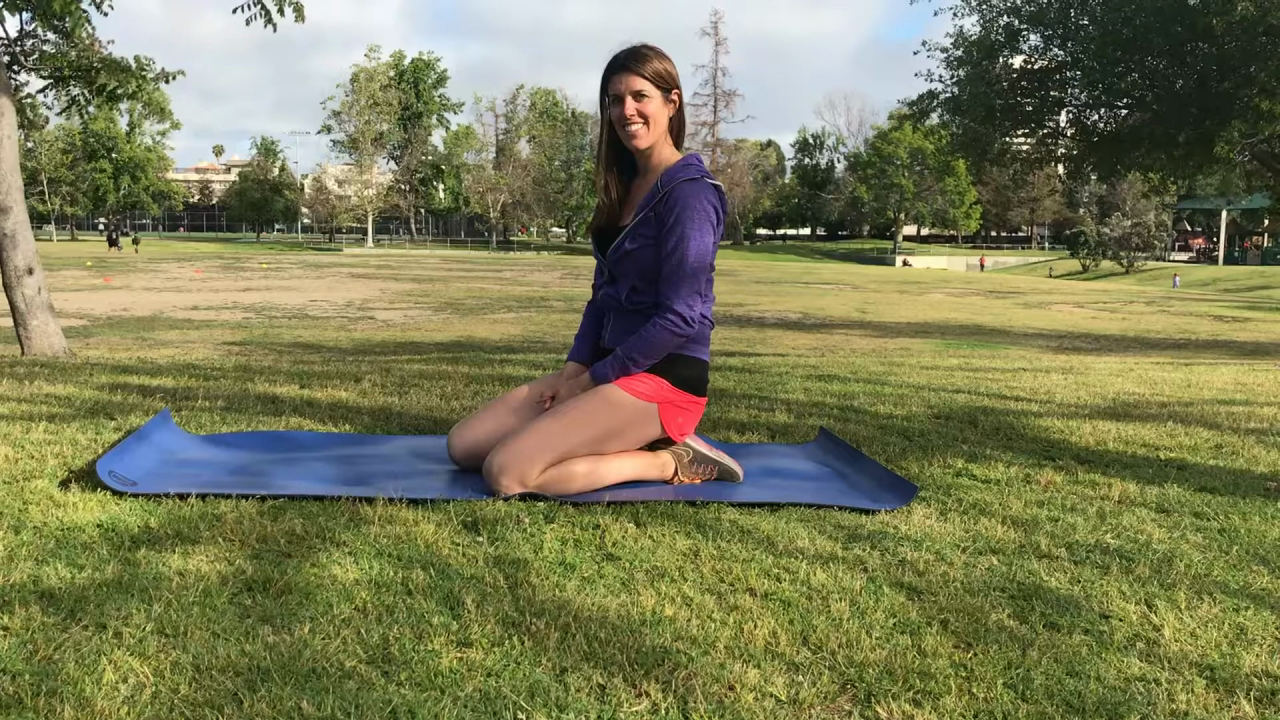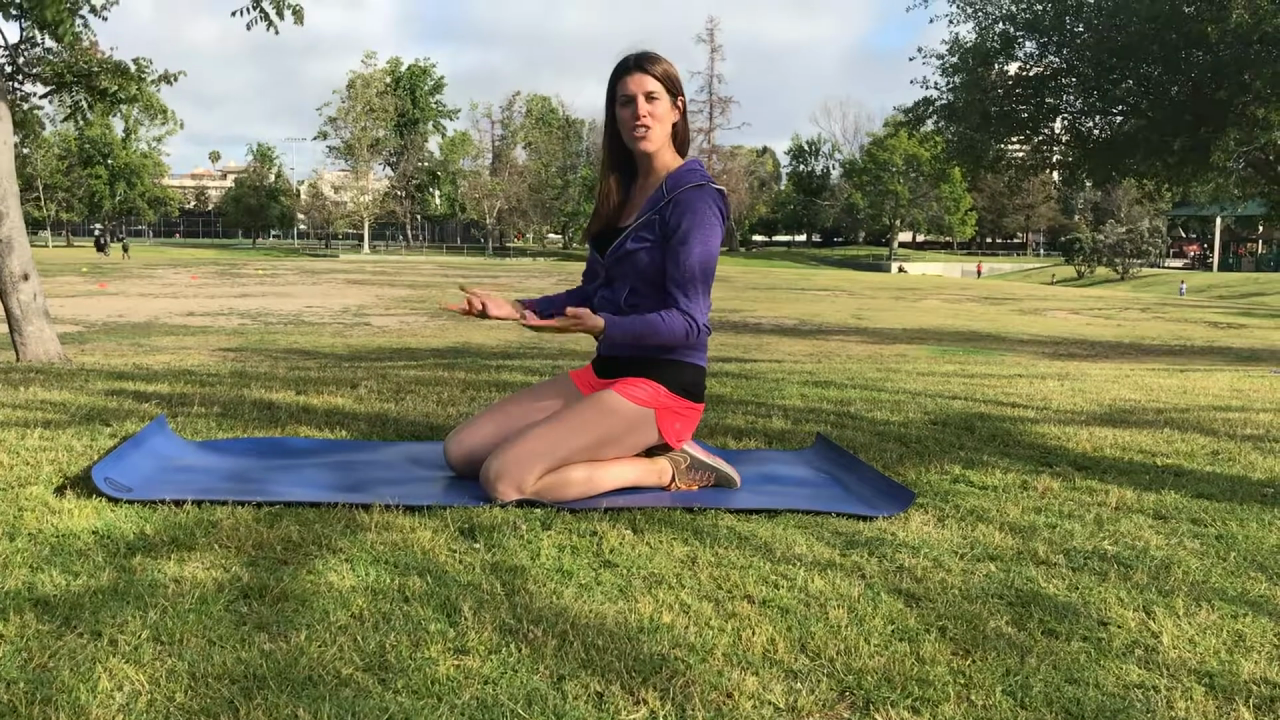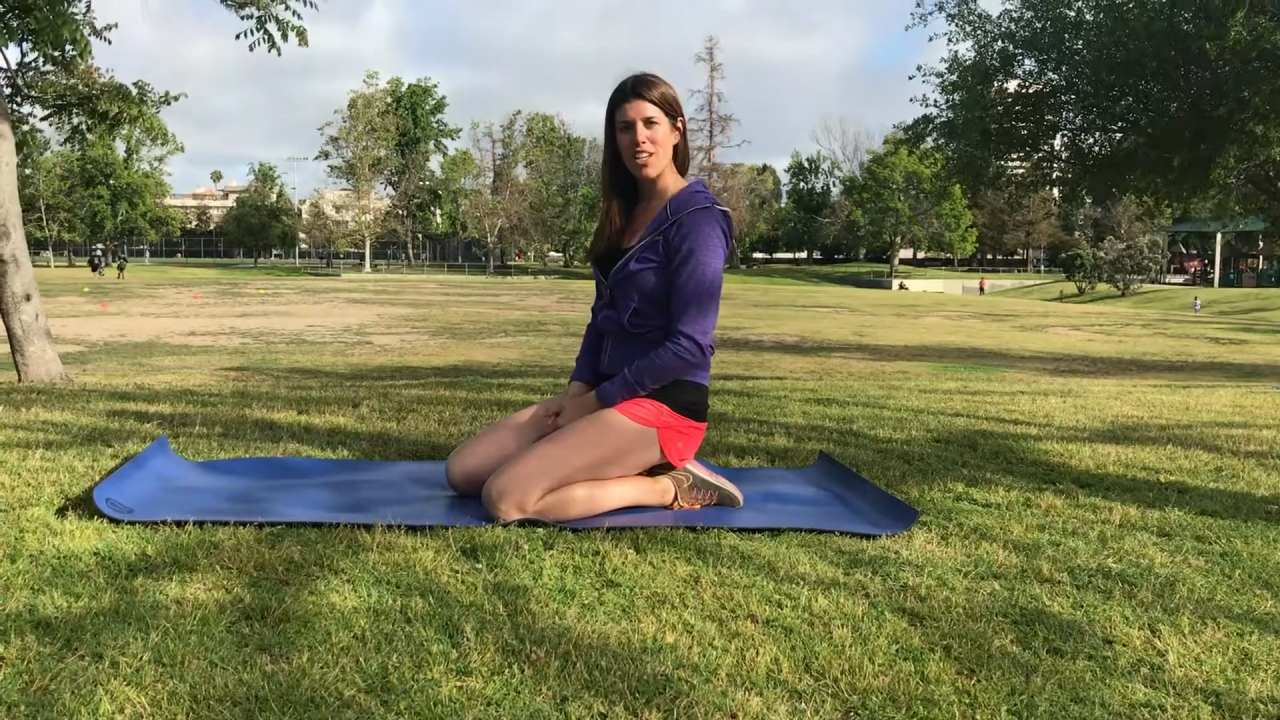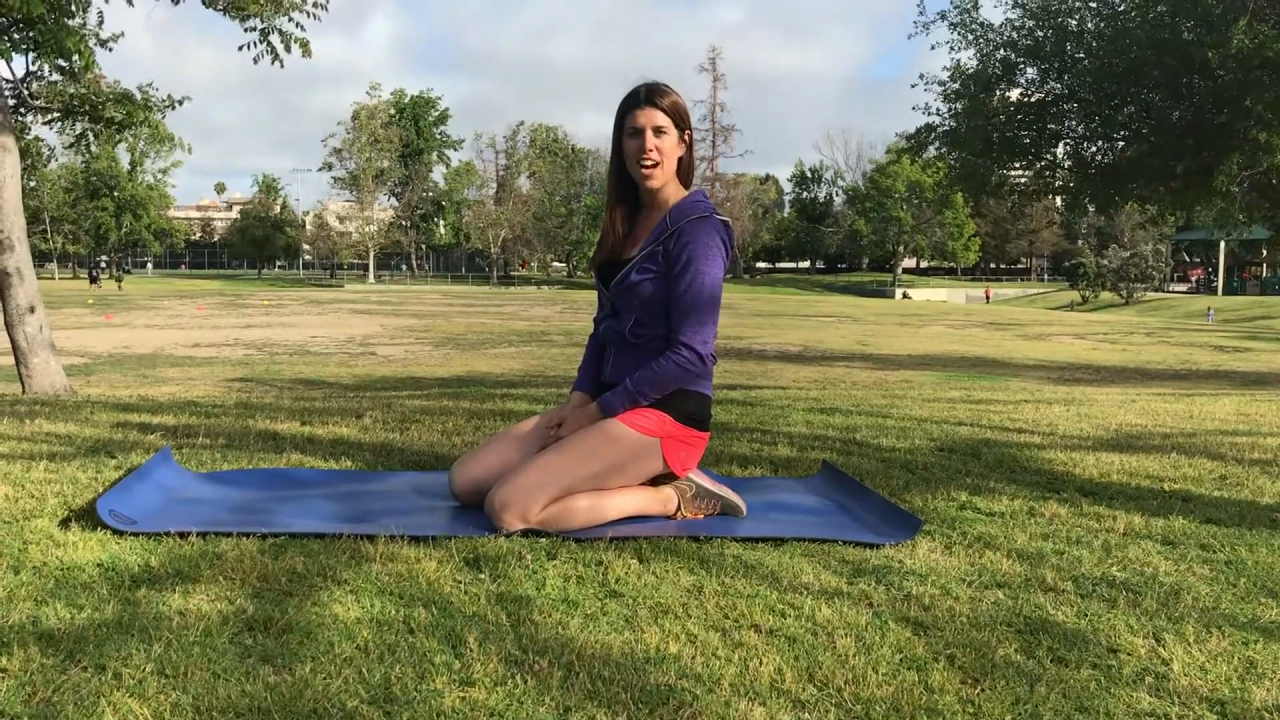
dt=0.7s
person 1, frame 1
left shoulder: (688, 193)
right shoulder: (623, 187)
left elbow: (680, 318)
left wrist: (592, 381)
right wrist: (574, 368)
left hip: (666, 378)
right hip: (610, 367)
left knee: (506, 472)
right knee: (463, 444)
left ankle: (670, 462)
right ankle: (642, 442)
person 1, frame 2
left shoulder: (693, 198)
right shoulder: (621, 191)
left elbow: (687, 321)
left wrist: (599, 327)
right wrist: (520, 308)
left hip: (663, 384)
right hip: (606, 371)
left knee: (503, 478)
right knee: (460, 450)
left ankle: (667, 468)
right ankle: (639, 448)
person 1, frame 3
left shoulder: (697, 220)
right shoulder: (623, 212)
left elbow: (690, 345)
left wrist: (596, 400)
right wrist: (576, 389)
left hip: (664, 404)
right hip: (610, 391)
left knee: (506, 497)
right knee: (462, 470)
left ankle: (669, 486)
right ankle: (642, 467)
person 1, frame 4
left shoulder: (697, 230)
right shoulder: (626, 221)
left elbow: (690, 354)
left wrist: (597, 411)
right wrist: (577, 399)
left hip: (665, 414)
right hip: (609, 401)
left knee: (509, 507)
right knee: (466, 480)
left ankle: (671, 497)
right ankle: (645, 478)
